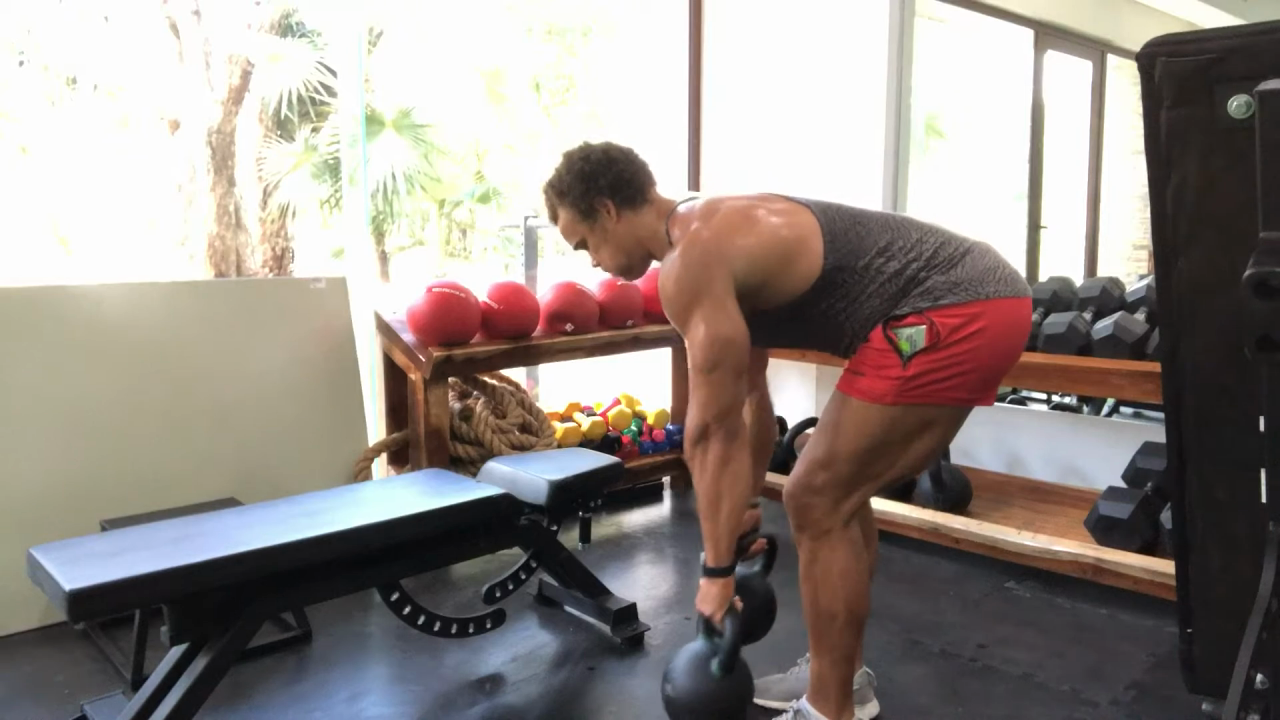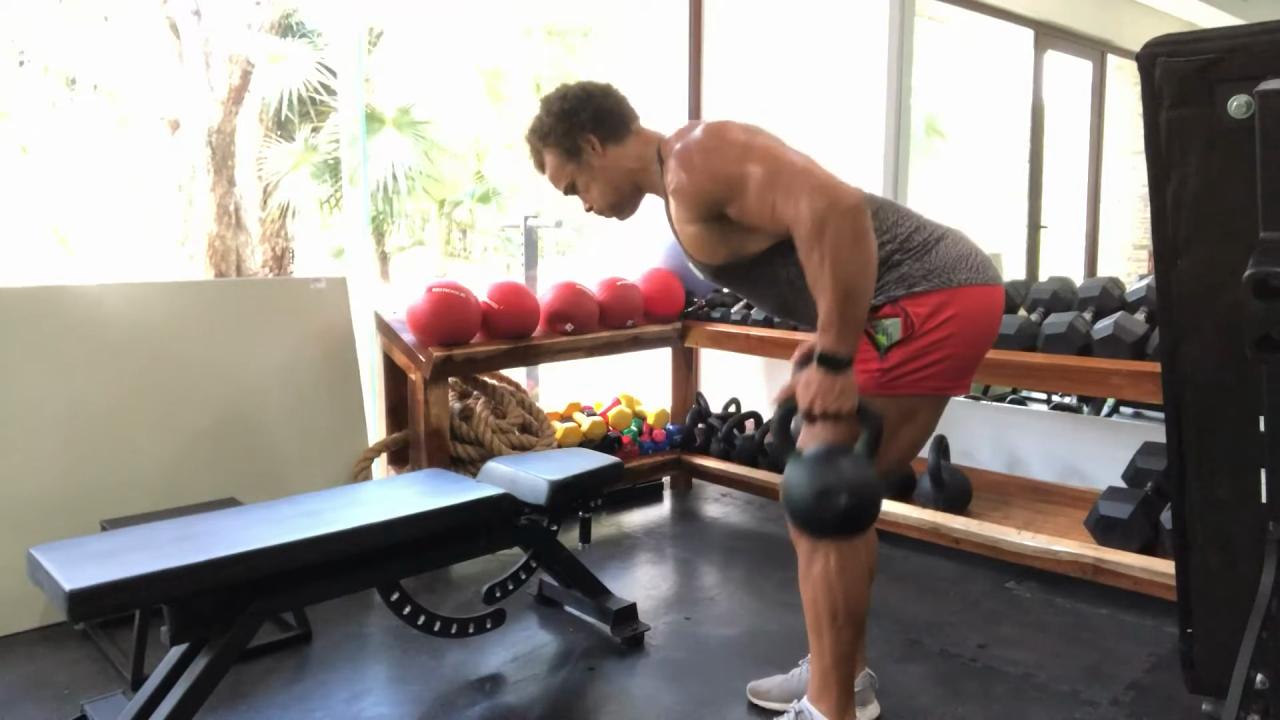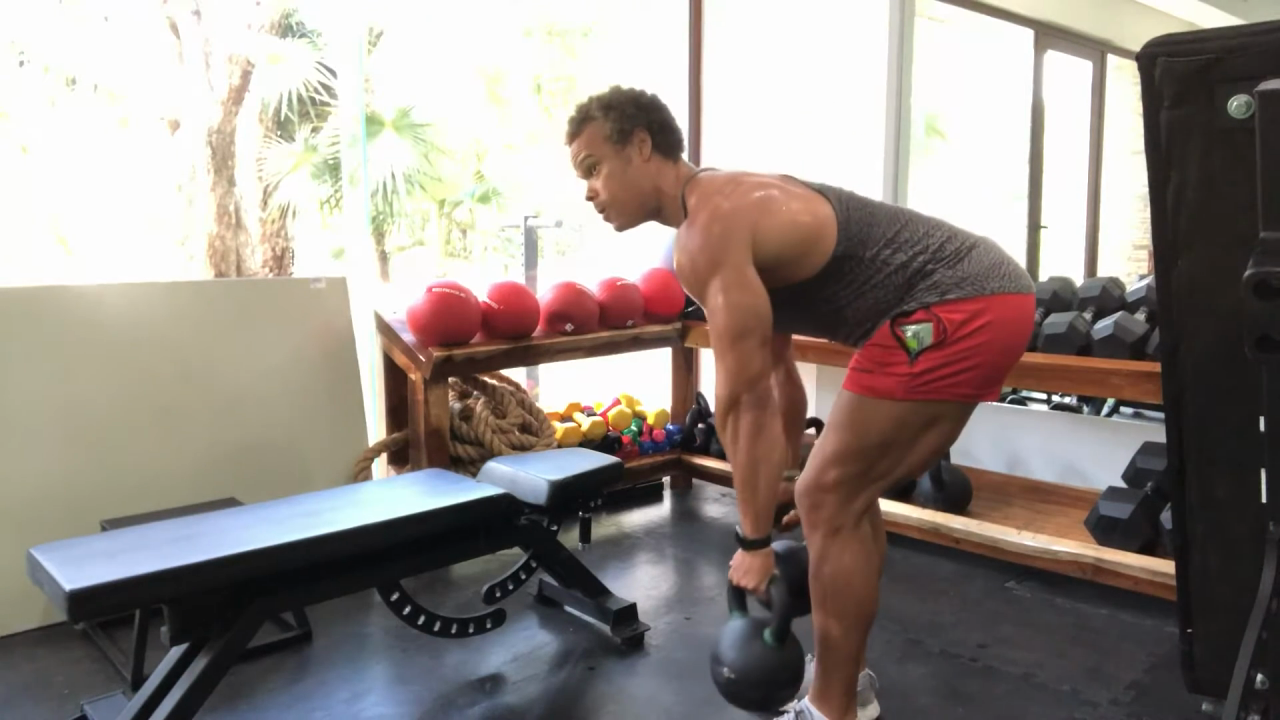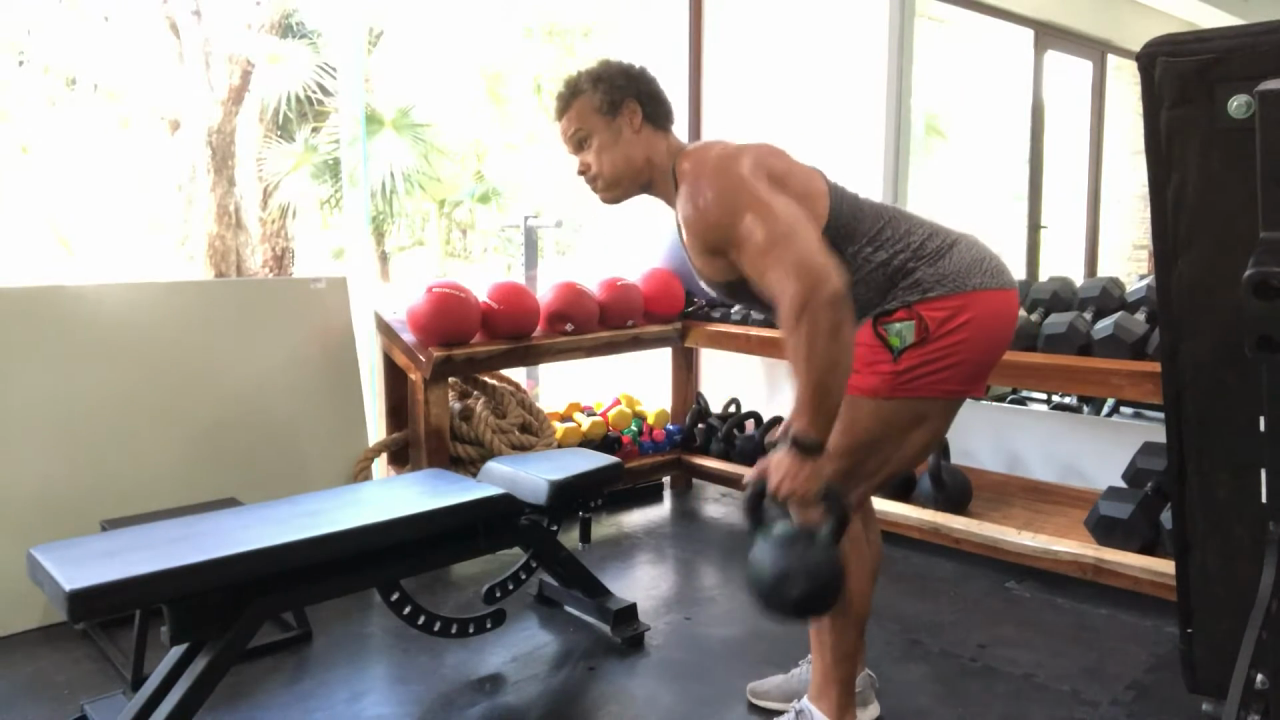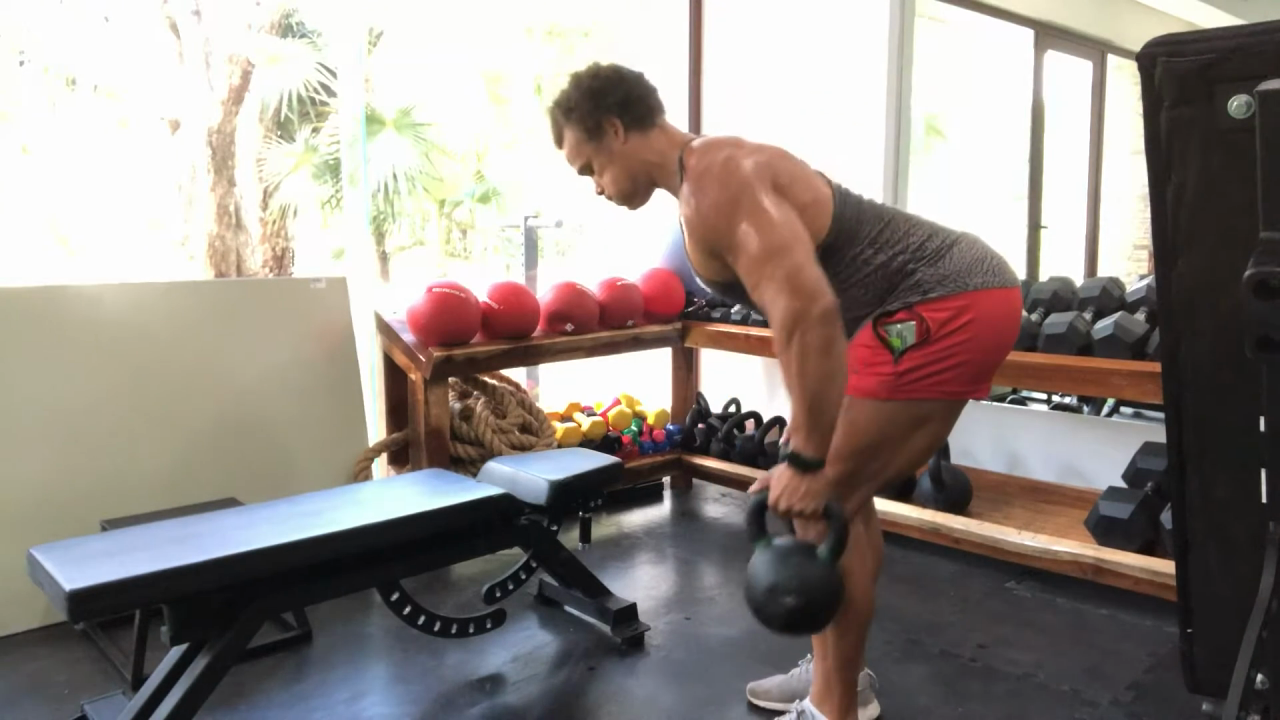
dt=1s
person 1, frame 1
left shoulder: (691, 262)
right shoulder: (713, 235)
left elbow: (713, 429)
right elbow: (747, 401)
left wrist: (716, 569)
right wrist: (744, 513)
left hip: (956, 315)
right hip: (974, 300)
left knee: (817, 501)
right knee: (835, 492)
person 1, frame 2
left shoulder: (694, 162)
right shoulder: (691, 180)
left elbow: (836, 213)
left wrist: (832, 365)
right wrist: (826, 347)
left hip: (929, 301)
right hip: (946, 288)
person 1, frame 3
left shoulder: (706, 234)
right shoulder: (726, 209)
left elbow: (740, 399)
right elbow: (774, 373)
left wrist: (753, 542)
right wrist: (781, 482)
left hip: (959, 310)
right hip: (981, 295)
left knee: (829, 500)
right knee: (844, 493)
person 1, frame 4
left shoulder: (708, 185)
right shoulder: (701, 195)
left elbow: (817, 292)
right elbow: (808, 293)
left wrist: (805, 445)
right wrist: (806, 431)
left hip: (944, 305)
right hip: (960, 295)
left knee: (821, 499)
right knee: (837, 493)
person 1, frame 5
left shoulder: (711, 187)
right shoulder: (717, 171)
left elbow: (806, 315)
right elbow: (805, 305)
left wrist: (803, 461)
right wrist: (815, 439)
left hip: (944, 307)
right hip: (967, 293)
left knee: (825, 498)
right knee: (840, 490)
